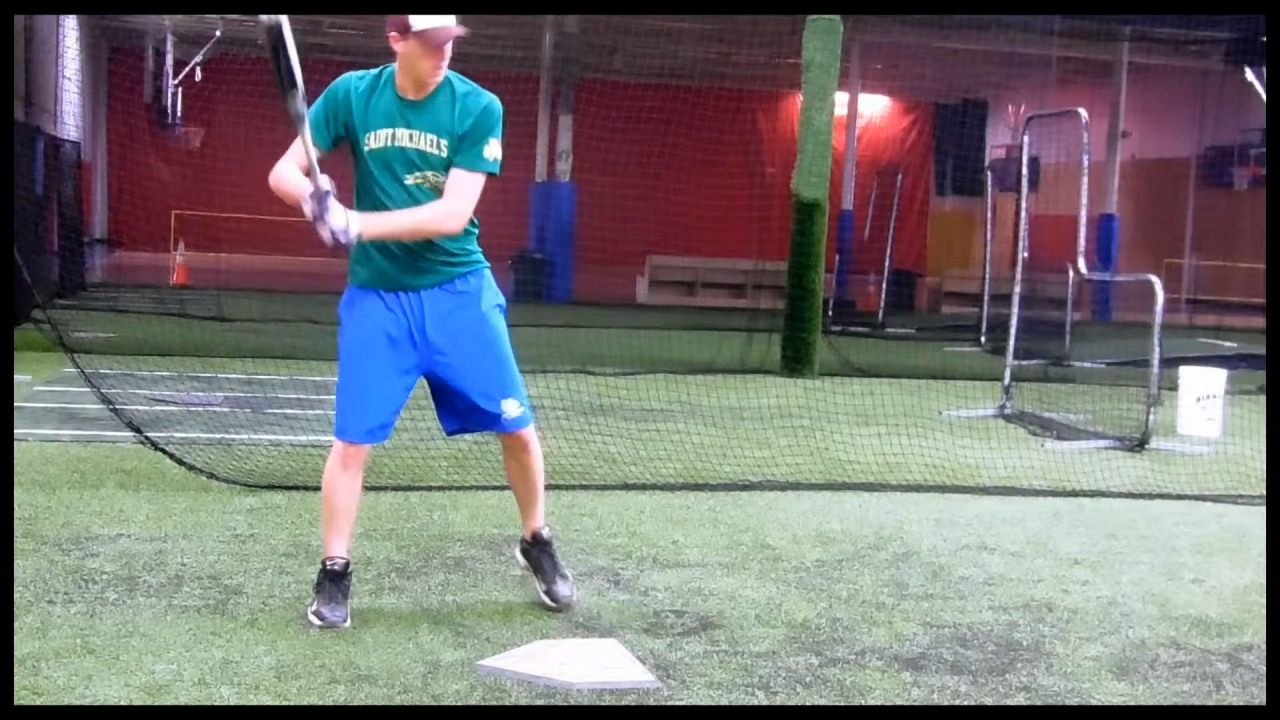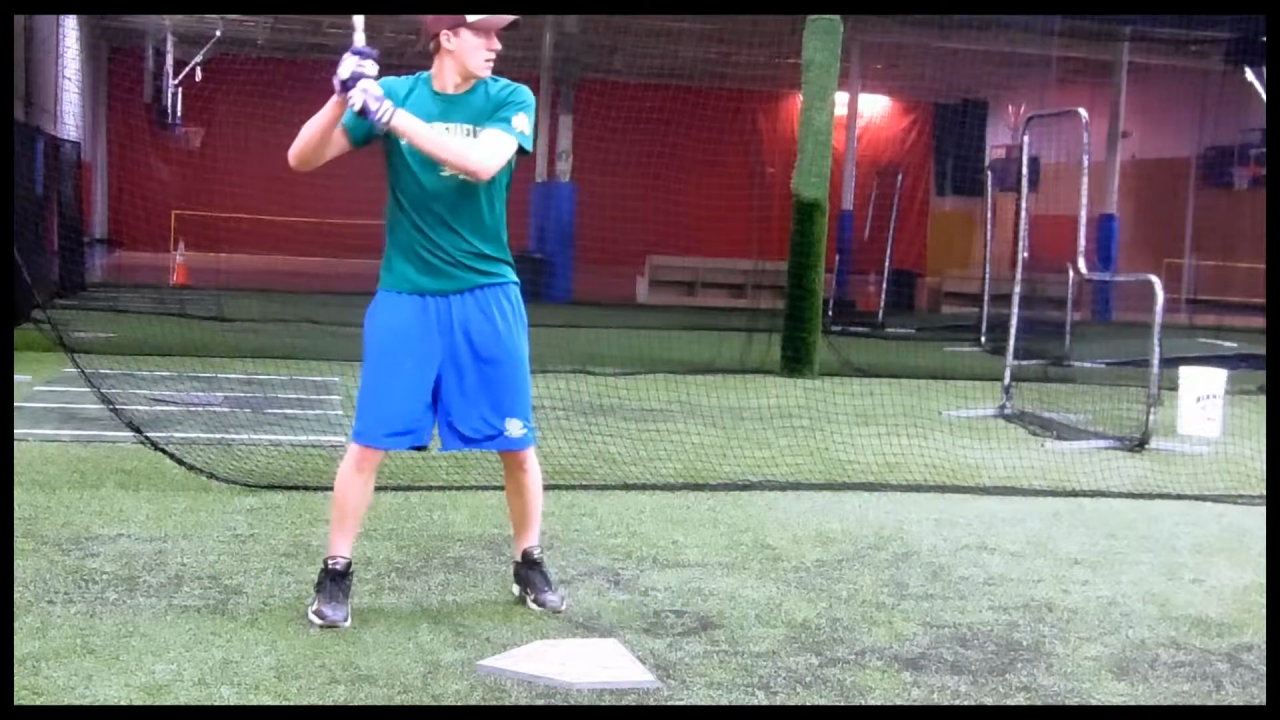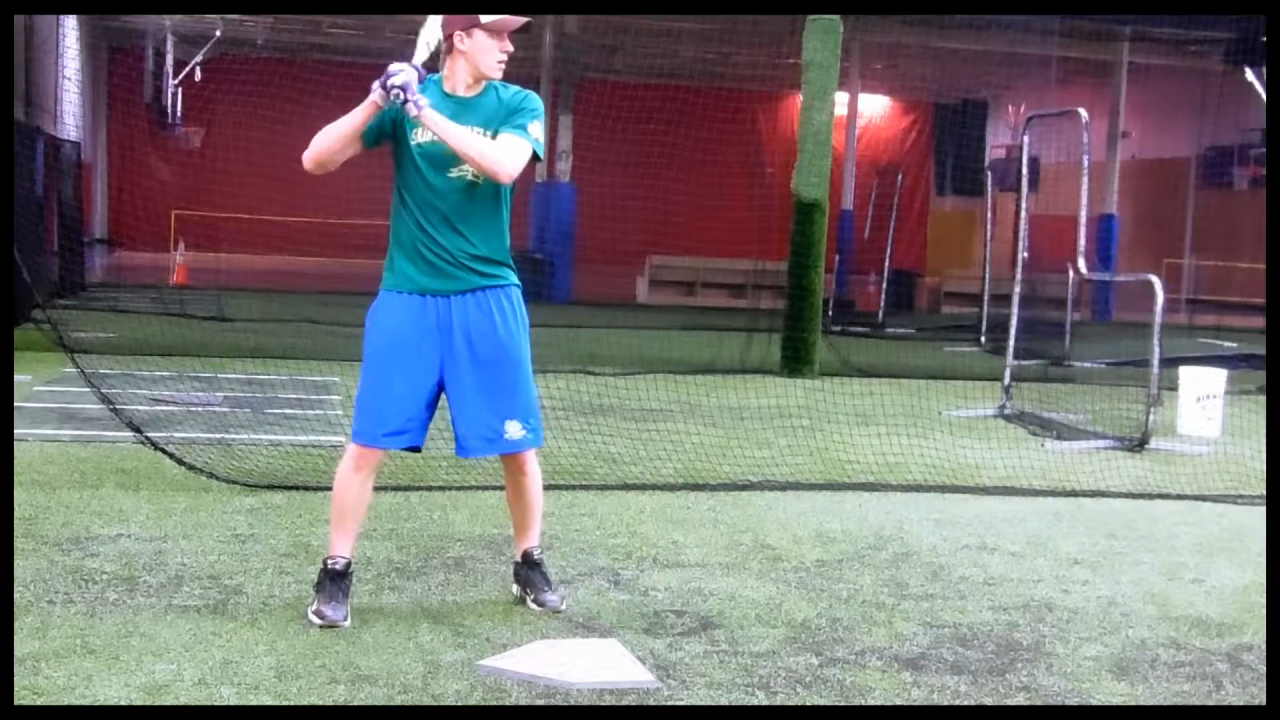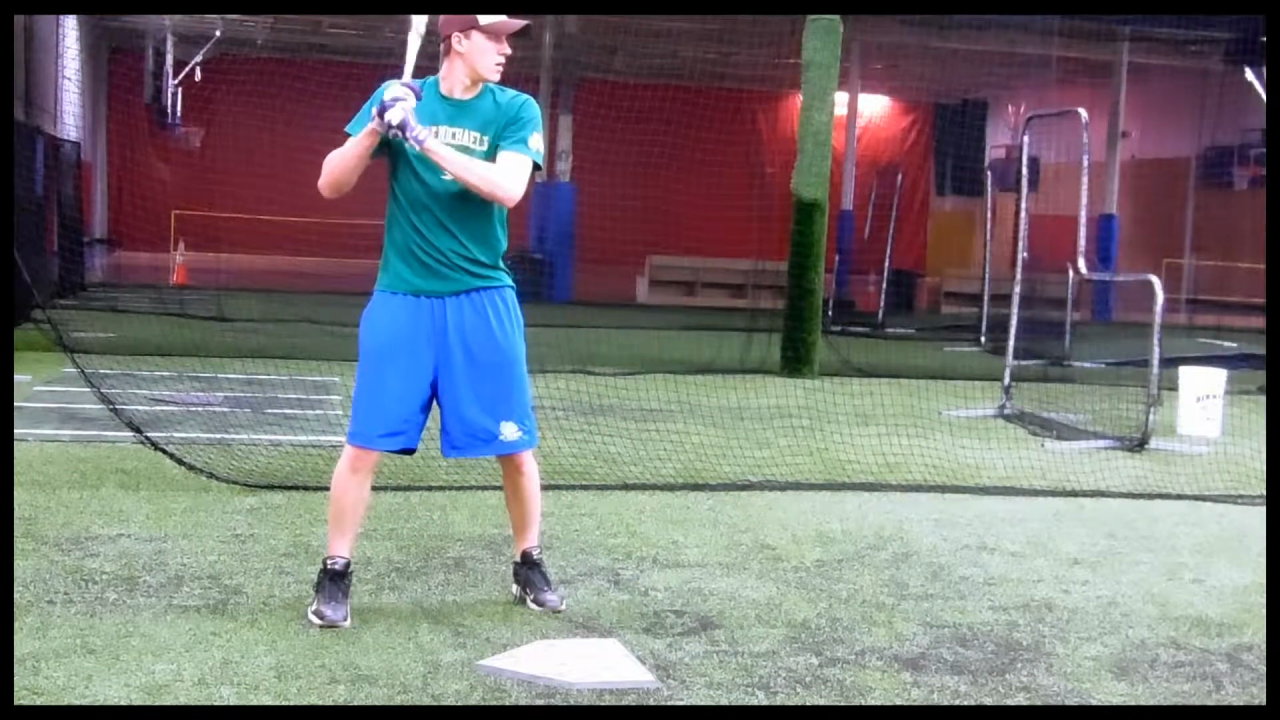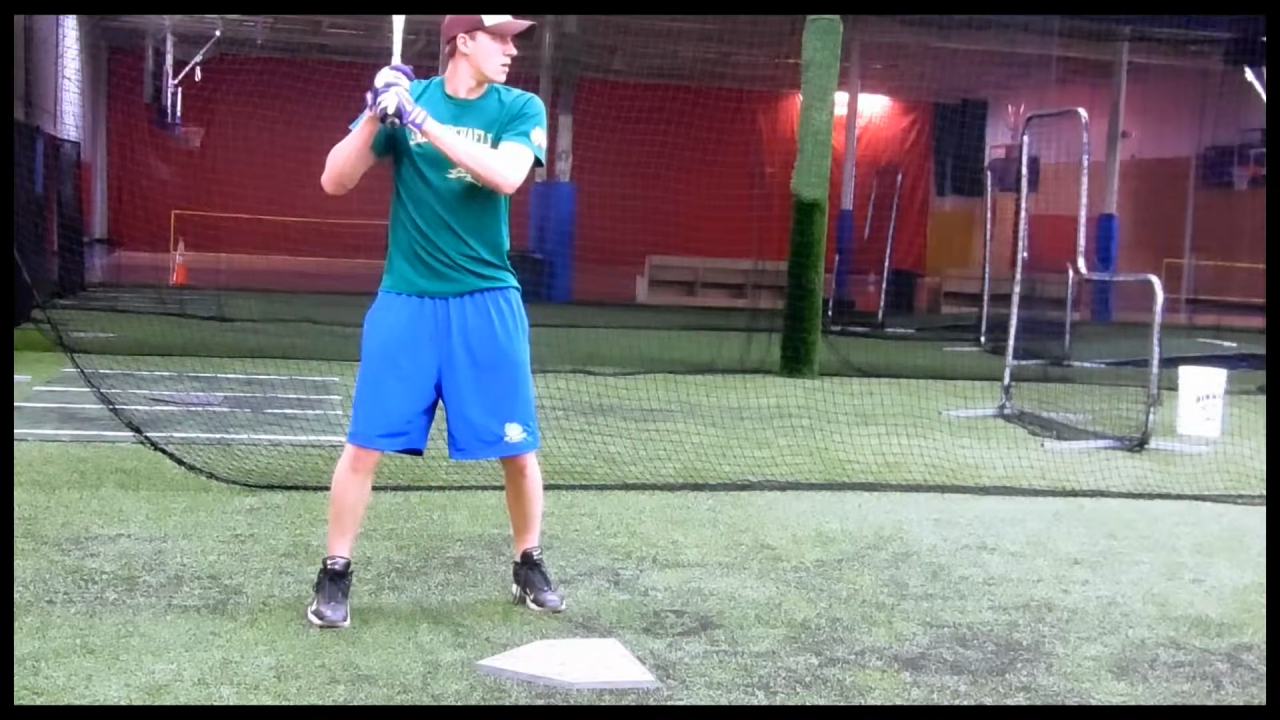
dt=0.4s
person 1, frame 1
left shoulder: (480, 107)
right shoulder: (350, 94)
left elbow: (455, 213)
right elbow: (281, 174)
left wrist: (359, 223)
right wrist: (309, 194)
left hip: (459, 289)
right hip: (377, 294)
left knee: (515, 426)
right knee: (353, 439)
left ankle: (537, 541)
right ankle: (334, 574)
person 1, frame 2
left shoulder: (511, 98)
right shoulder: (393, 91)
left elbow: (482, 162)
right elbow: (301, 159)
left wrist: (390, 113)
right wrist: (342, 98)
left hip: (488, 297)
right hip: (405, 297)
left knee: (516, 443)
right knee: (370, 441)
left ankle: (529, 563)
right ankle: (335, 574)
person 1, frame 3
left shoulder: (520, 104)
right shoulder: (401, 94)
left elbow: (505, 166)
right elbow: (316, 160)
left wrist: (426, 112)
right wrist: (379, 100)
left hip: (489, 298)
right hip: (407, 297)
left knee: (519, 444)
right knee: (369, 441)
left ankle: (529, 563)
right ankle: (335, 573)
person 1, frame 4
left shoulder: (517, 110)
right shoulder: (398, 96)
left elbow: (508, 189)
right elbow: (330, 185)
left wrist: (422, 138)
right wrist: (379, 126)
left hip: (483, 300)
right hip: (401, 299)
left knee: (514, 446)
right knee: (365, 444)
left ankle: (528, 563)
right ankle: (334, 574)
person 1, frame 5
left shoulder: (521, 109)
right shoulder: (403, 94)
left elbow: (506, 176)
right elbow: (334, 181)
left wrist: (420, 120)
right wrist: (376, 114)
left hip: (488, 301)
right hip: (405, 300)
left knee: (517, 446)
right knee: (366, 444)
left ankle: (528, 564)
right ankle: (334, 575)
